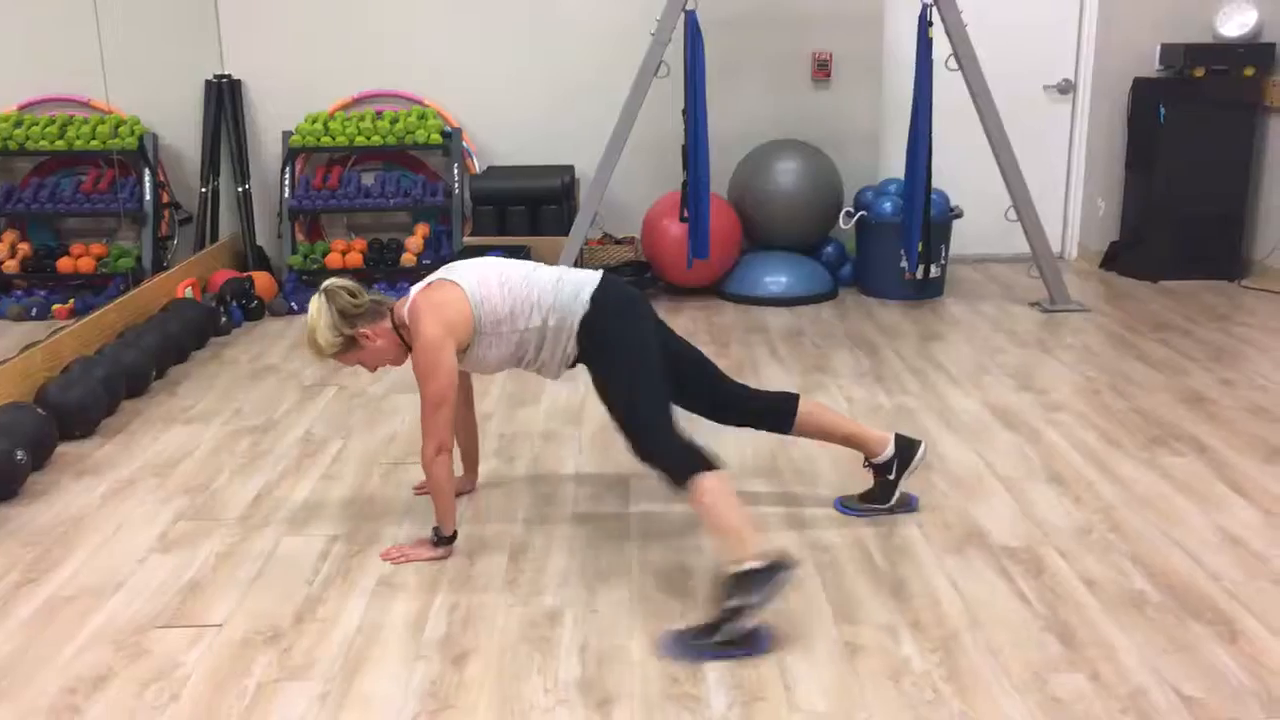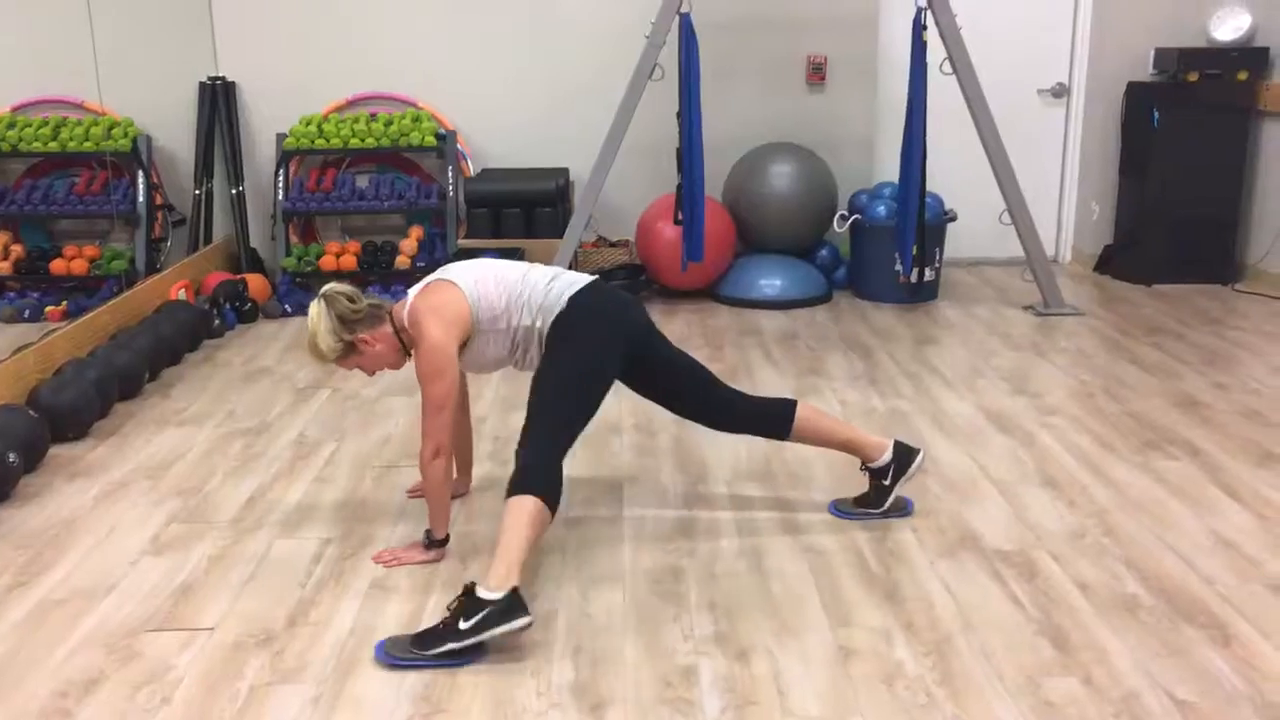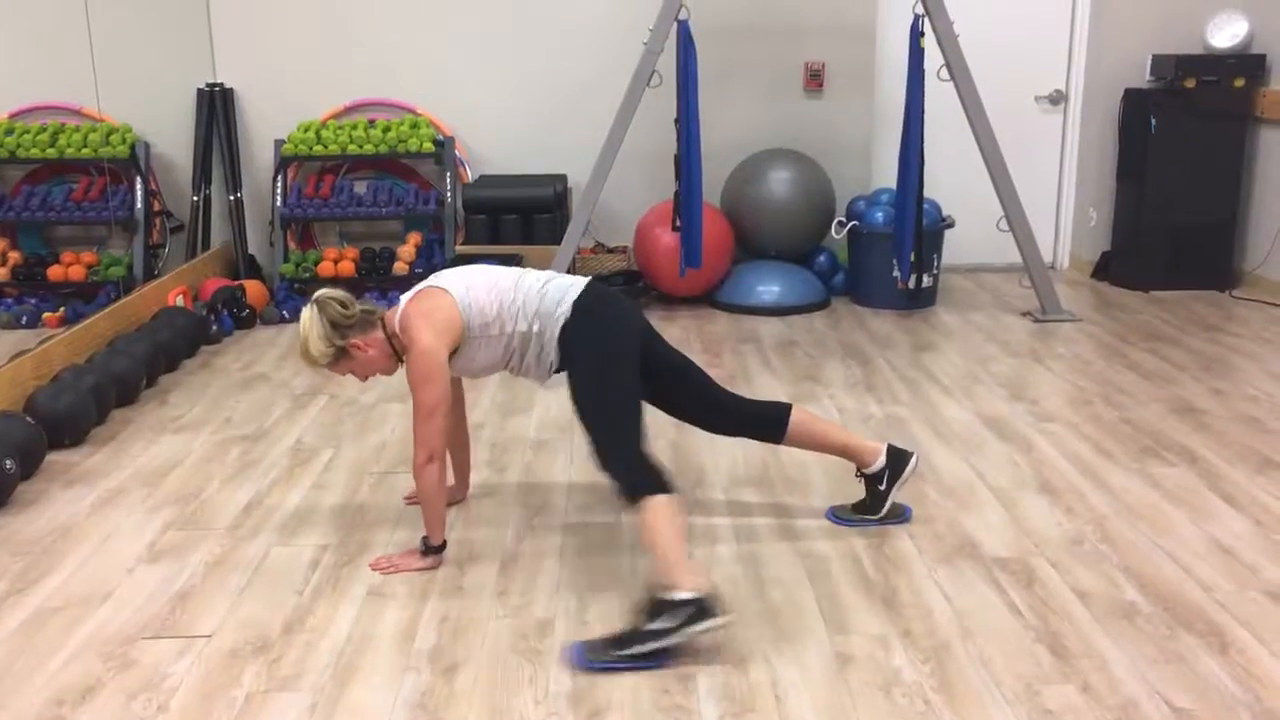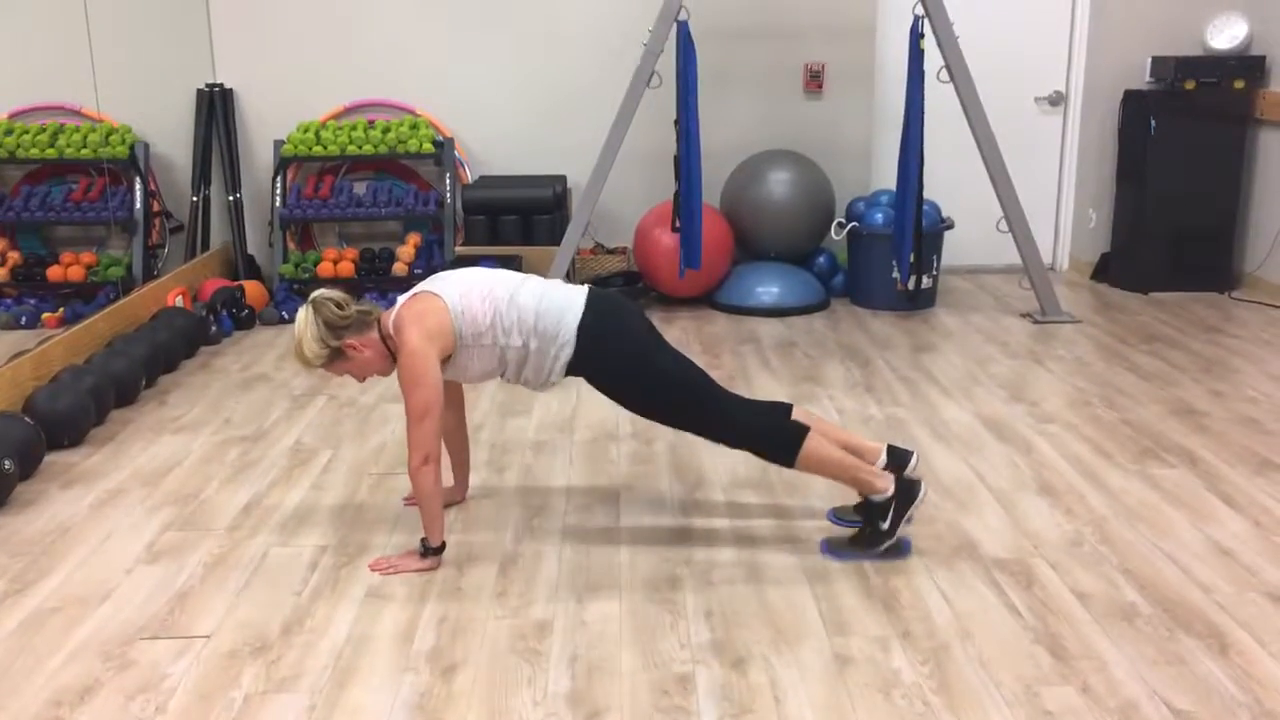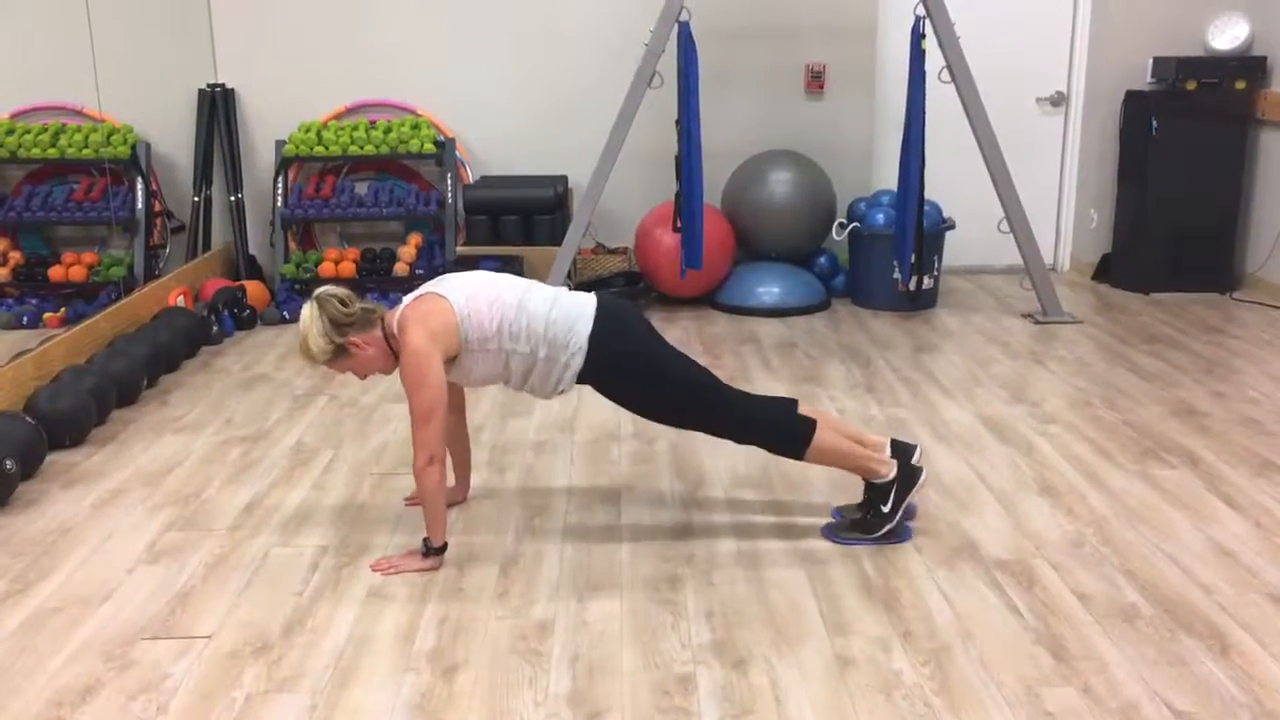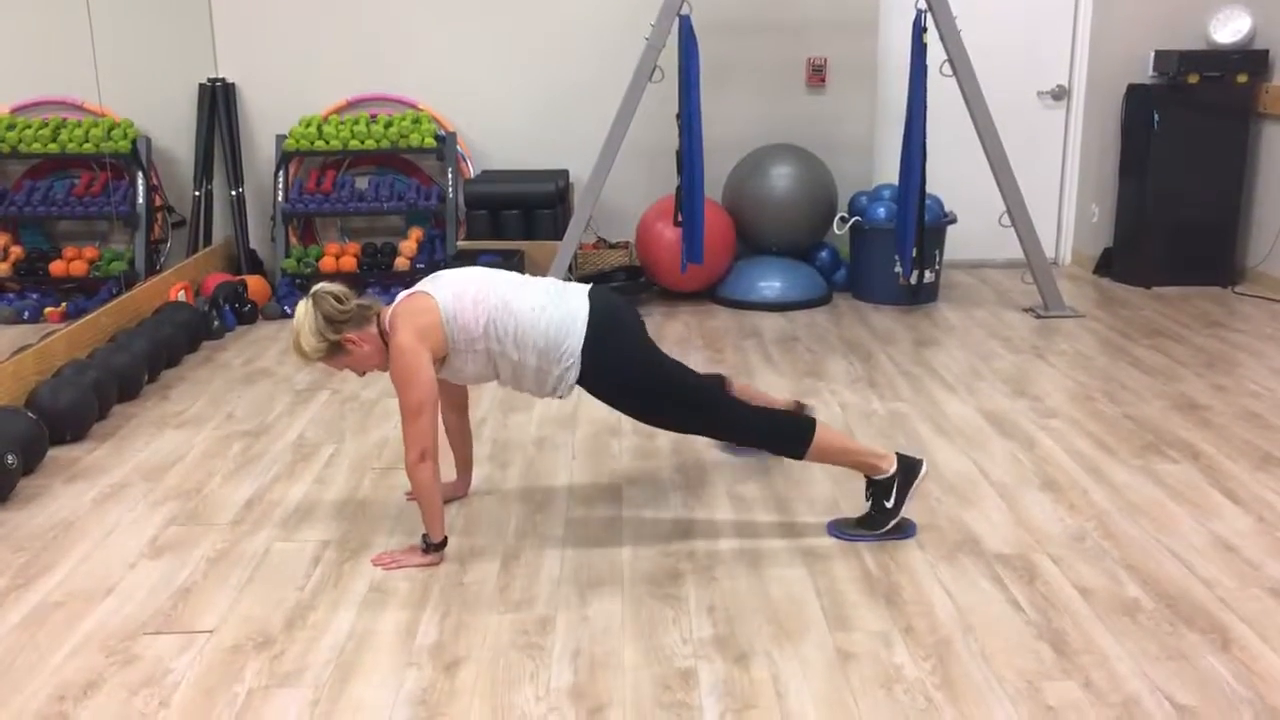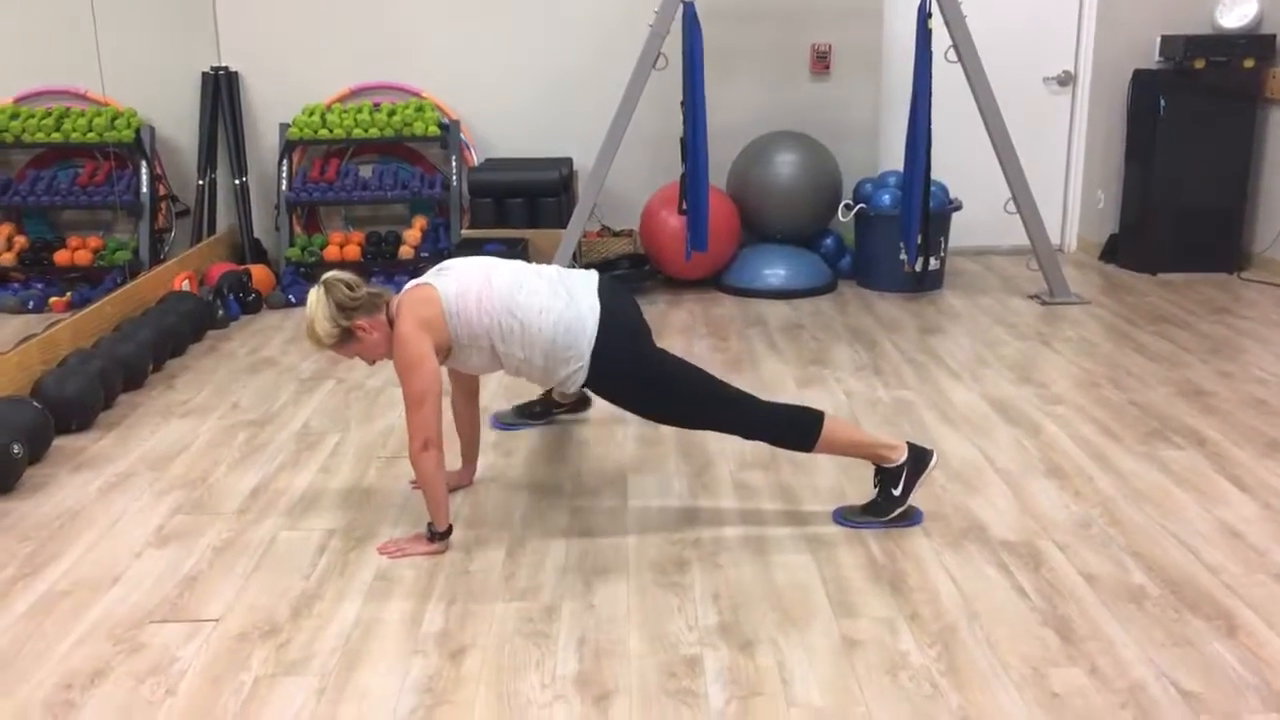
dt=0.3s
person 1, frame 1
left shoulder: (427, 325)
right shoulder: (426, 309)
left elbow: (436, 443)
right elbow: (461, 403)
left wrist: (442, 536)
right wrist: (468, 476)
left hip: (602, 317)
right hip: (608, 313)
left knee: (657, 443)
right knee: (734, 404)
left ankle: (752, 565)
right ankle: (887, 449)
person 1, frame 2
left shoulder: (430, 327)
right shoulder: (418, 313)
left elbow: (434, 444)
right elbow: (457, 405)
left wrist: (435, 539)
right wrist: (460, 481)
left hip: (585, 319)
right hip: (601, 315)
left knee: (537, 454)
right knee: (726, 408)
left ankle: (494, 597)
right ankle: (882, 455)
person 1, frame 3
left shoulder: (421, 333)
right shoulder: (414, 317)
left elbow: (427, 453)
right elbow: (452, 408)
left wrist: (430, 545)
right wrist: (459, 488)
left hip: (585, 324)
right hip: (597, 315)
left knee: (623, 458)
right knee: (725, 413)
left ankle: (686, 596)
right ankle: (878, 459)
person 1, frame 4
left shoulder: (412, 335)
right shoulder: (419, 318)
left elbow: (421, 455)
right elbow: (451, 411)
left wrist: (430, 548)
right wrist: (459, 487)
left hip: (594, 335)
right hip: (595, 321)
left knee: (721, 421)
right knee: (725, 408)
left ankle: (882, 487)
right ankle: (877, 453)
person 1, frame 5
left shoulder: (416, 337)
right shoulder: (422, 317)
left elbow: (426, 454)
right elbow: (453, 410)
left wrist: (432, 548)
right wrist: (461, 487)
left hip: (600, 344)
right hip: (600, 325)
left knee: (731, 417)
right knee: (731, 407)
left ankle: (886, 473)
right ankle: (882, 447)
person 1, frame 6
left shoulder: (404, 336)
right shoulder: (420, 313)
left elbow: (419, 452)
right elbow: (454, 404)
left wrist: (432, 543)
right wrist: (461, 481)
left hip: (592, 347)
right hip: (592, 314)
left knee: (720, 419)
right knee: (697, 400)
left ankle: (885, 467)
right ankle: (785, 407)
person 1, frame 7
left shoulder: (410, 327)
right shoulder: (428, 298)
left elbow: (424, 442)
right elbow: (464, 382)
left wrist: (437, 532)
right wrist: (466, 471)
left hip: (599, 344)
right hip: (598, 302)
left knee: (734, 414)
left ankle: (896, 457)
right ankle: (564, 393)
